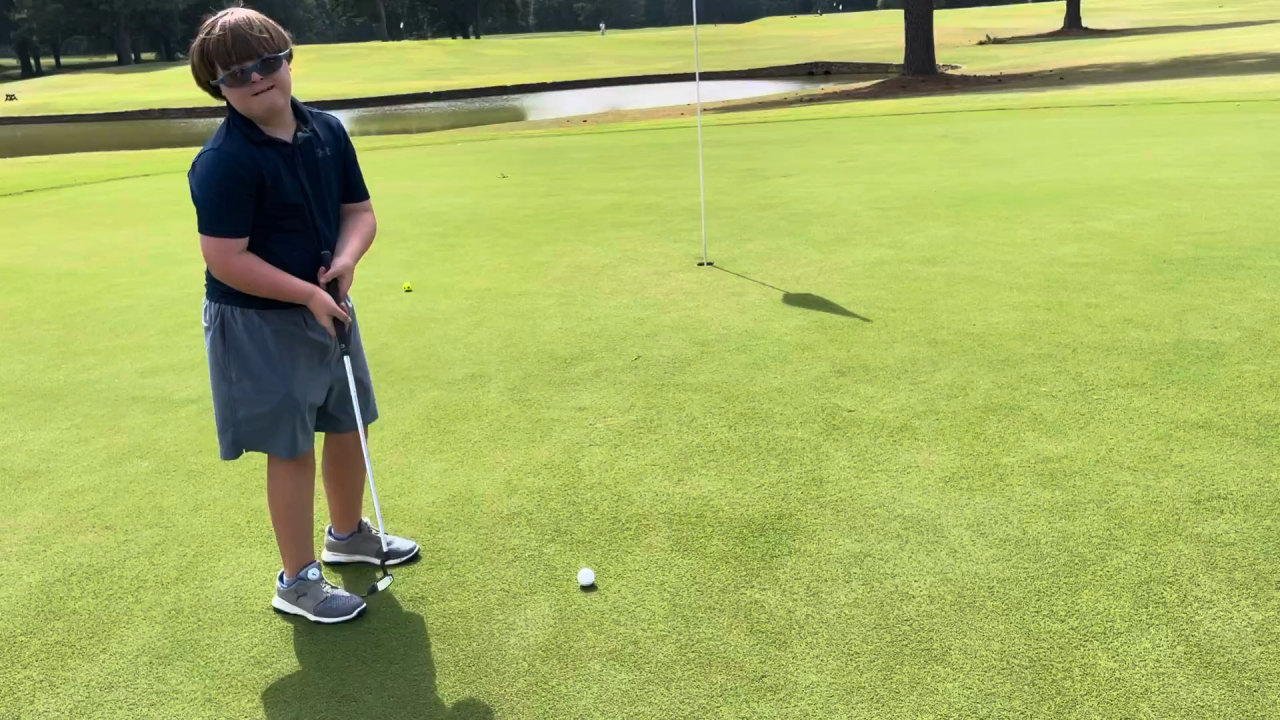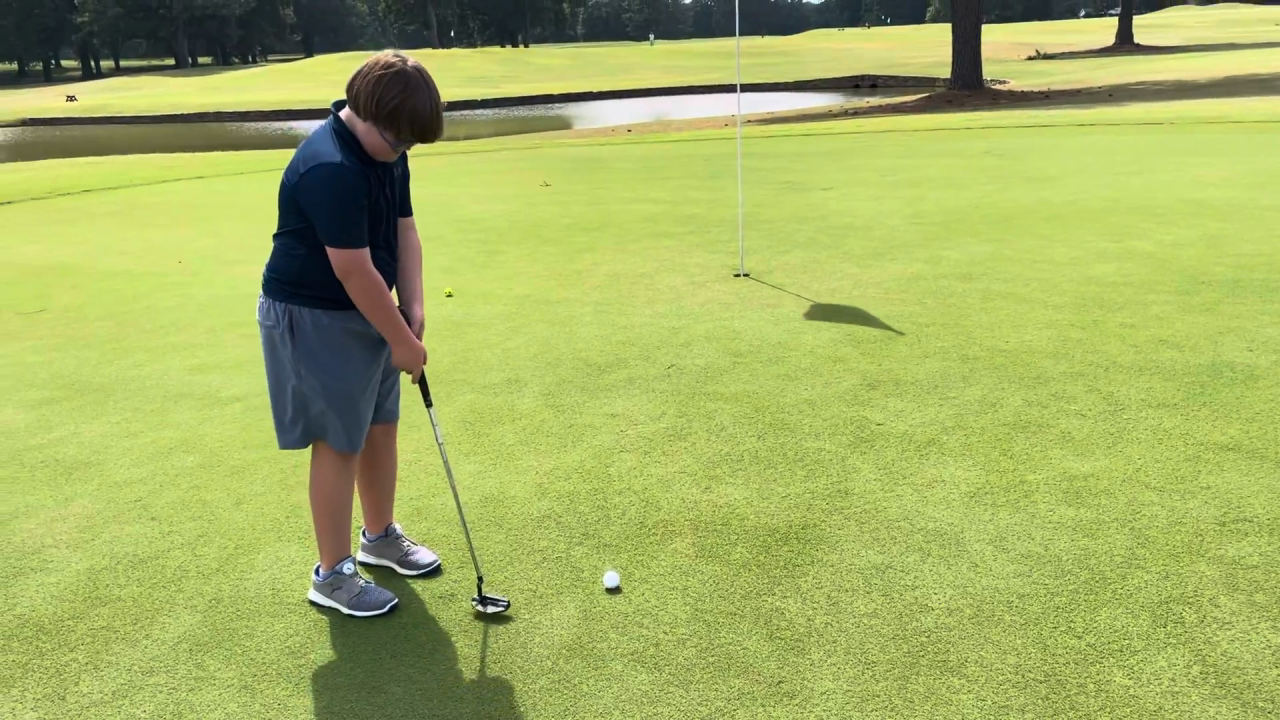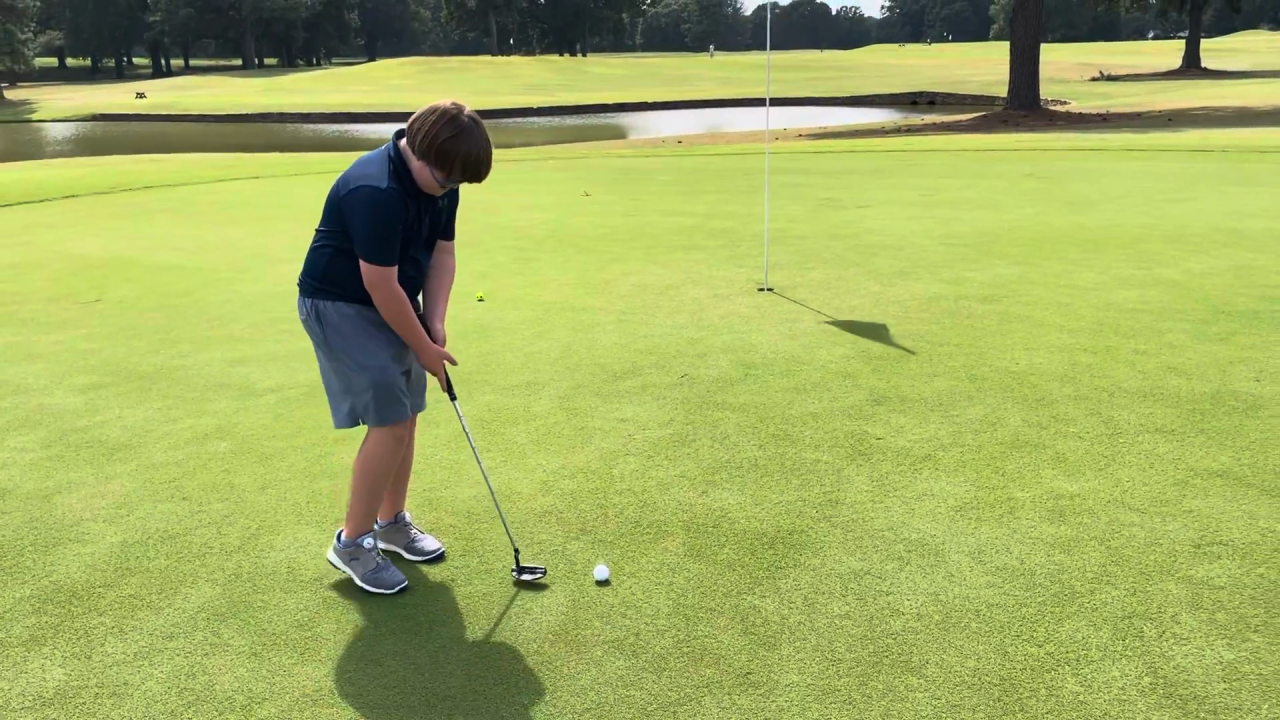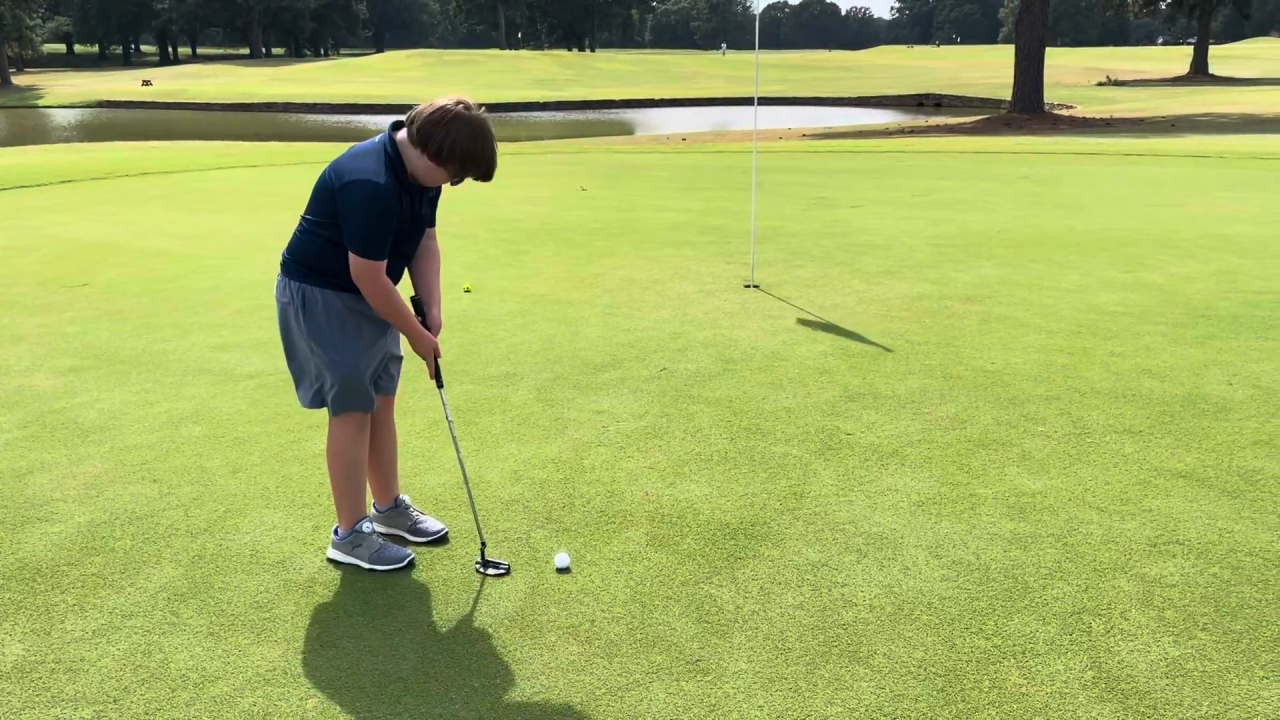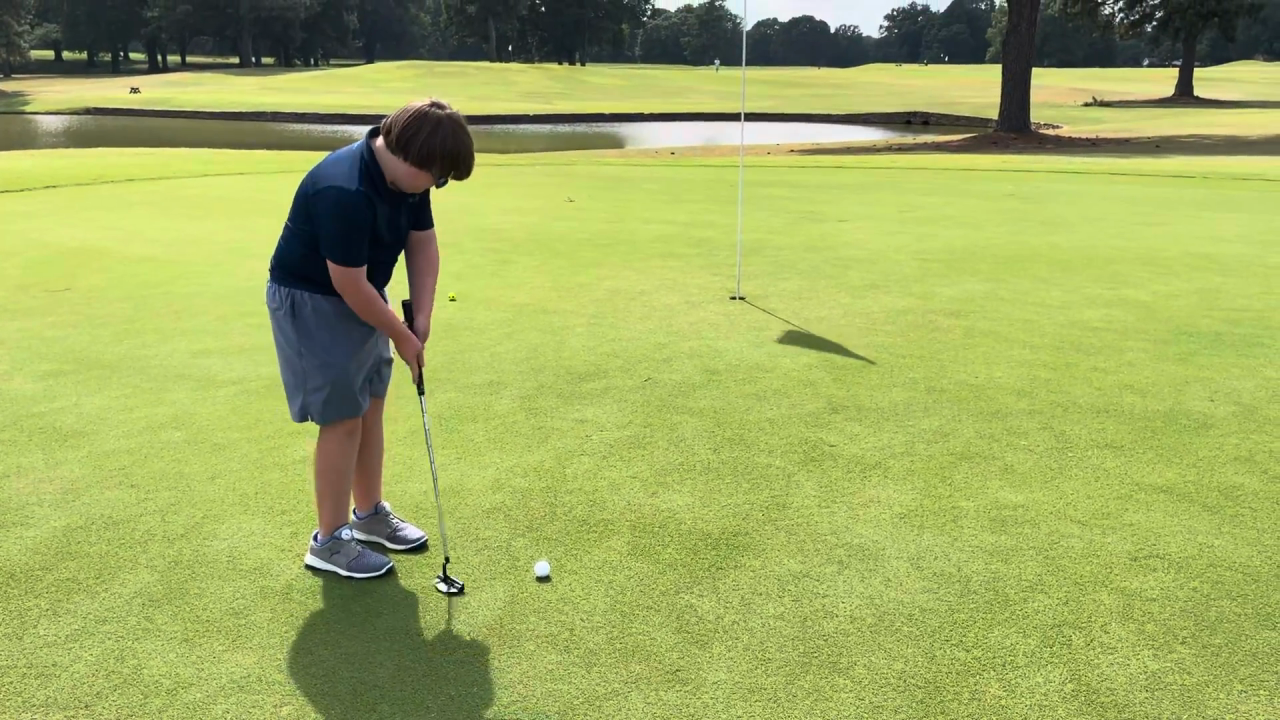
dt=1s
person 1, frame 1
left shoulder: (326, 132)
right shoulder: (223, 162)
left elbow: (360, 214)
right elbow: (226, 262)
left wrist: (343, 265)
right wrist: (307, 295)
left hip: (324, 308)
right hip: (256, 323)
left knee: (349, 425)
right knee: (290, 449)
left ankle: (348, 532)
right ankle: (297, 581)
person 1, frame 2
left shoulder: (388, 153)
right shoulder: (330, 170)
left elbow: (403, 231)
right elbow: (354, 271)
left wrist: (413, 307)
right wrist: (401, 339)
left hip: (367, 311)
right hip: (312, 318)
left knee: (380, 426)
right knee: (338, 441)
left ankle: (380, 536)
right ankle: (332, 574)
person 1, frame 3
left shoulder: (439, 180)
right shoulder: (375, 192)
left elbow: (442, 251)
right elbow: (382, 285)
left wrist: (435, 321)
right wrist: (423, 347)
left hip: (393, 306)
right hip: (339, 307)
left knee: (403, 418)
right knee: (390, 420)
left ankle: (391, 522)
right ankle: (353, 540)
person 1, frame 4
left shoulder: (420, 171)
right shoulder: (370, 184)
left elbow: (424, 239)
right elbow: (369, 276)
left wrist: (433, 309)
right wrist: (415, 333)
left hip: (367, 292)
right hip: (320, 294)
left knee: (381, 402)
right knee: (352, 409)
left ankle: (389, 507)
right ankle: (350, 533)
person 1, frame 5
left shoulder: (403, 178)
right shoulder: (345, 193)
left elbow: (423, 243)
right elbow: (348, 283)
left wrist: (422, 317)
right wrist: (400, 333)
left hip: (355, 297)
right hip: (310, 301)
left knee: (370, 406)
right knee: (342, 415)
left ankle: (369, 514)
right ankle: (329, 540)
